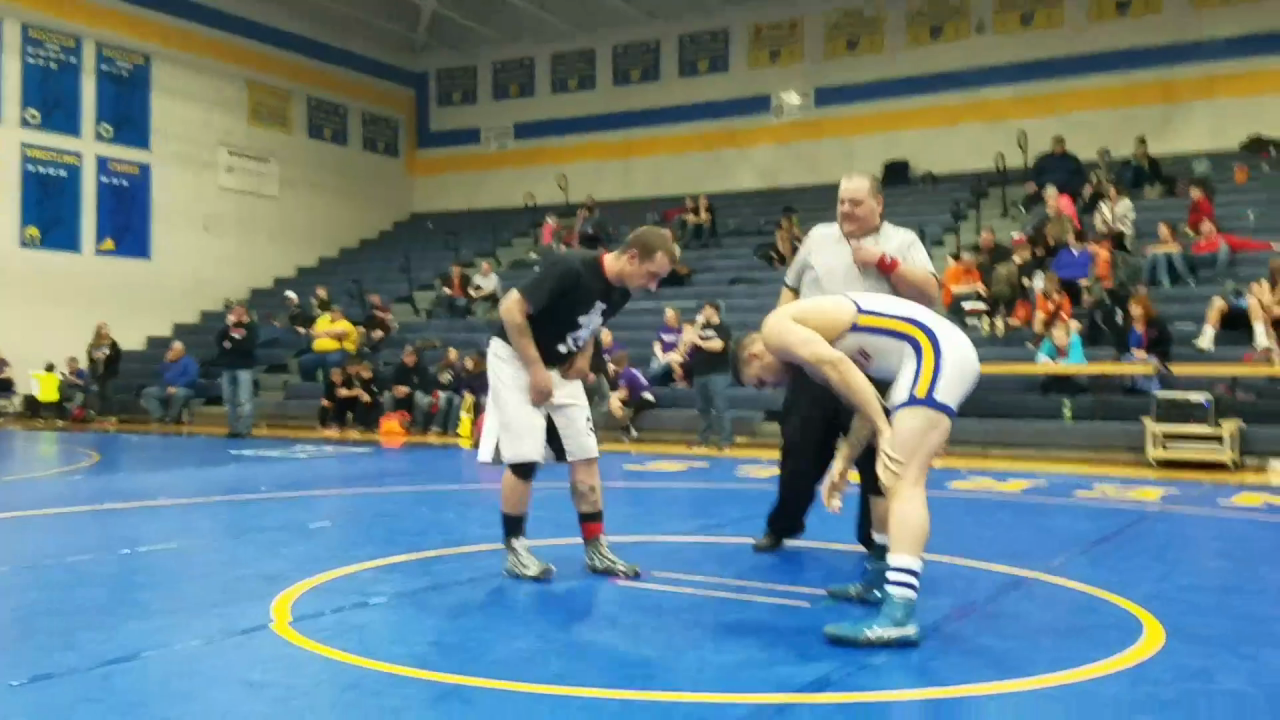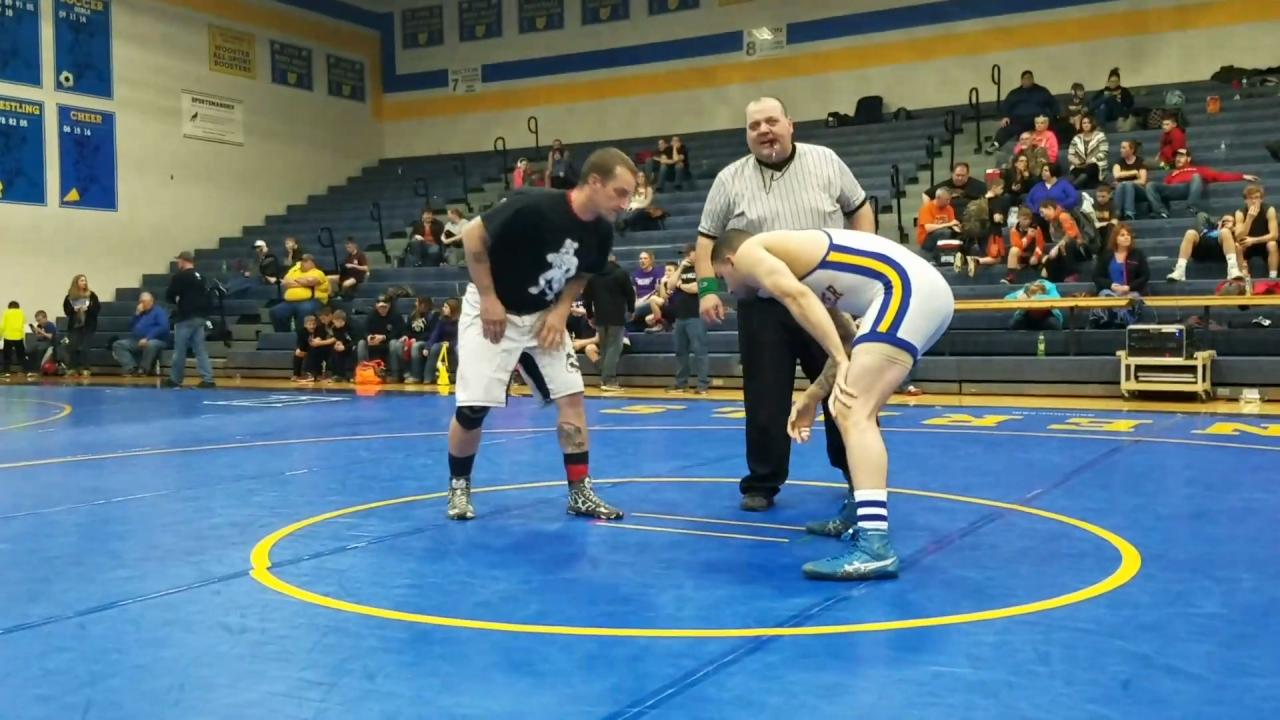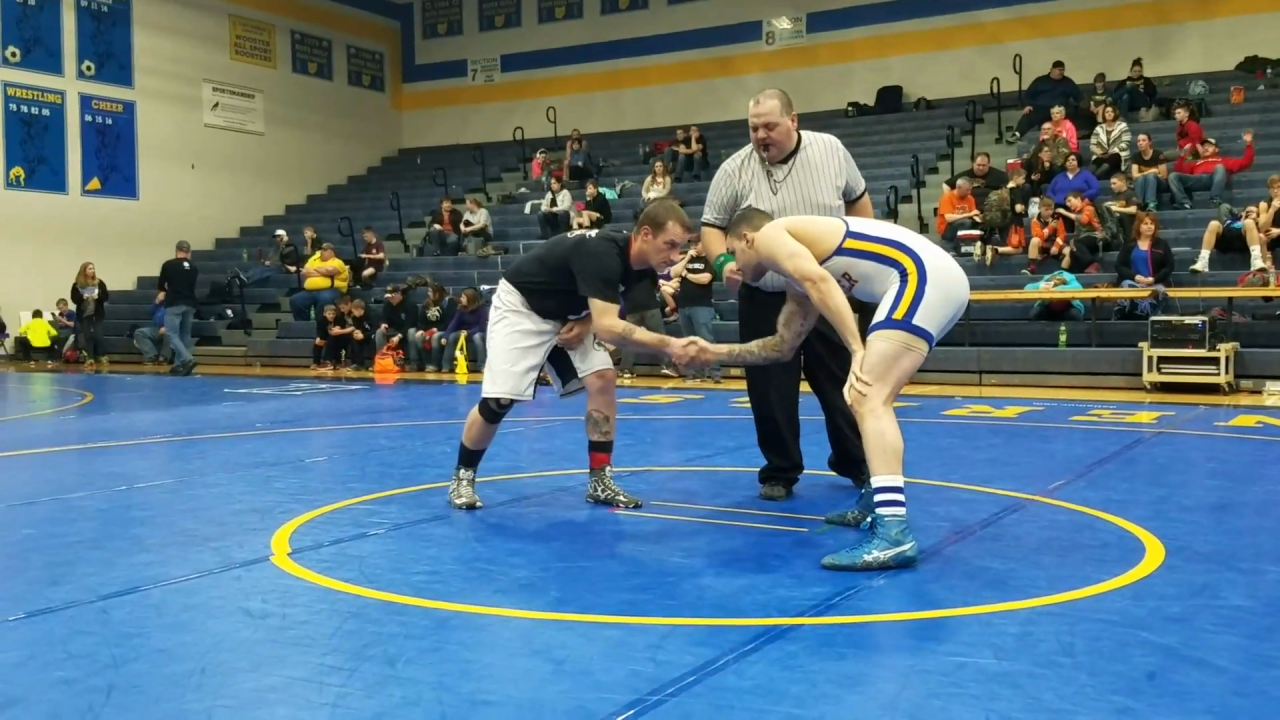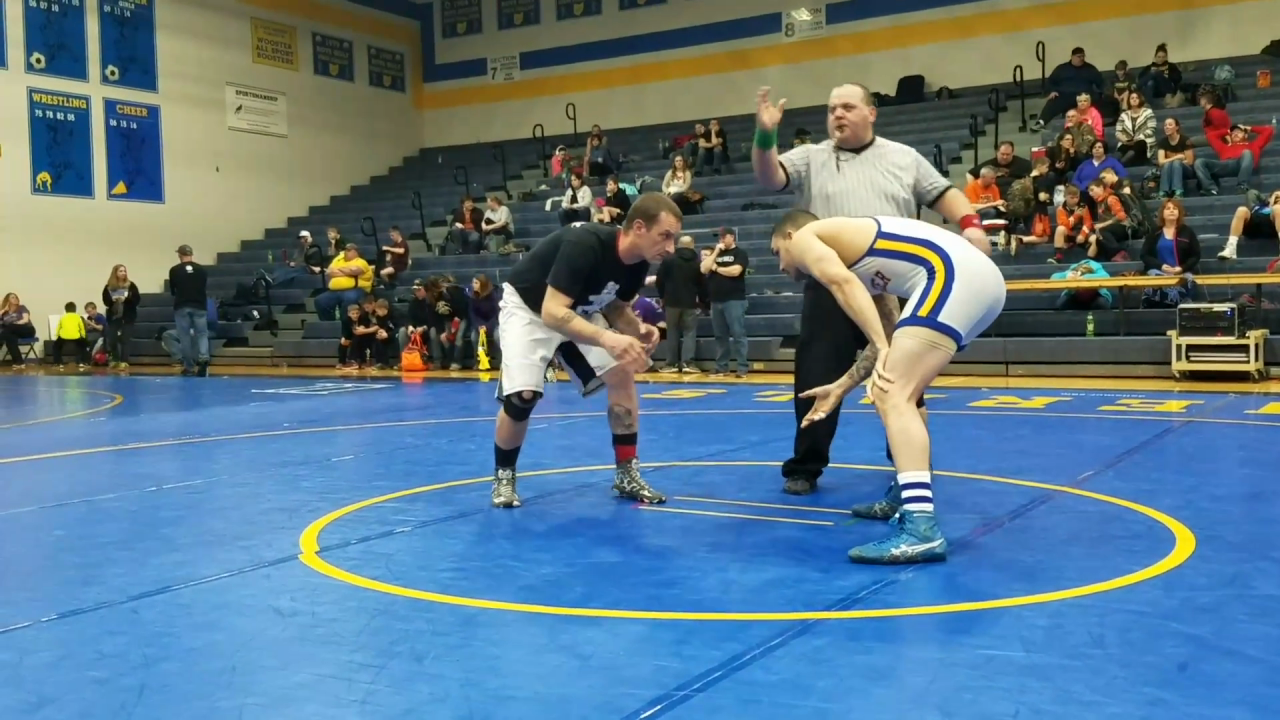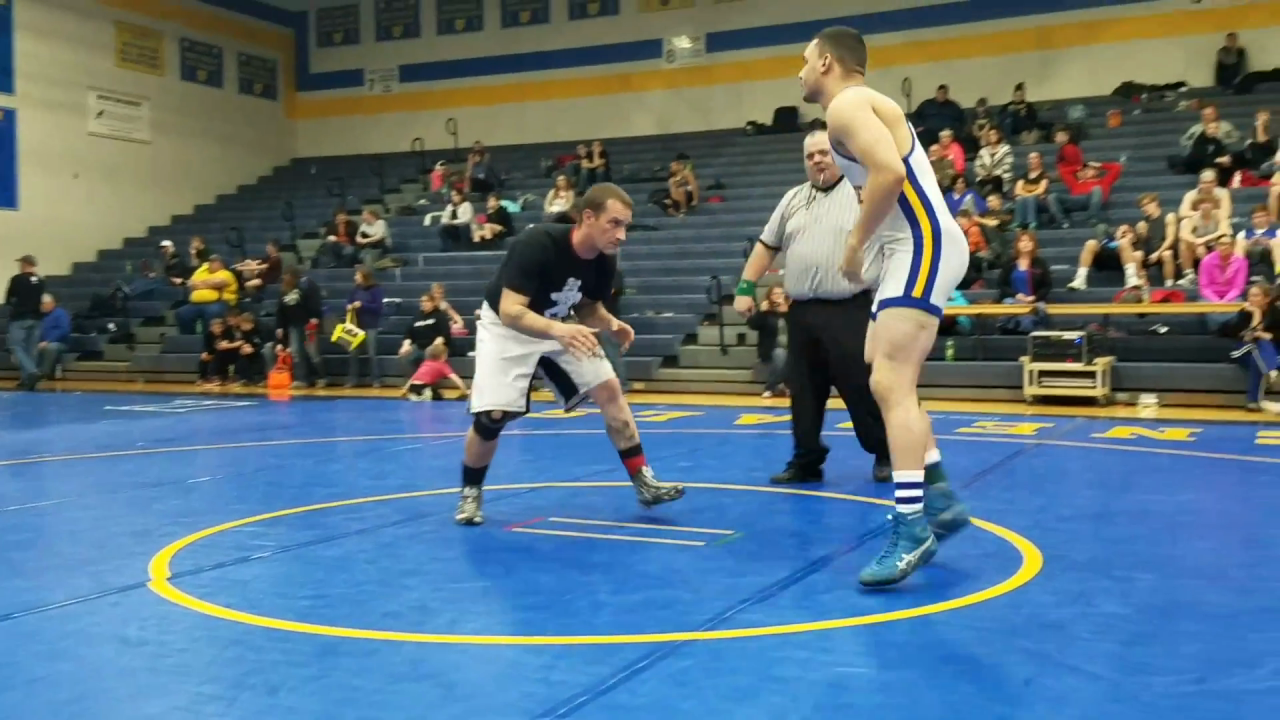
dt=1s
person 1, frame 1
left shoulder: (902, 242)
right shoulder: (819, 237)
left elbow: (929, 290)
right elbow: (791, 290)
left wrist: (883, 261)
left knee: (874, 457)
right knee: (800, 449)
left ankle: (876, 541)
right ankle: (781, 525)
person 1, frame 2
left shoulder: (825, 162)
right shoulder: (731, 179)
left elbow: (860, 211)
right elbow: (707, 238)
right wrist: (708, 288)
right hip: (762, 308)
right knee: (765, 399)
right ankle: (762, 483)
person 1, frame 3
left shoulder: (830, 150)
right shoulder: (735, 170)
left elbow: (858, 200)
right elbow: (712, 225)
right wrist: (723, 261)
right hip: (765, 301)
left knee: (841, 383)
right knee: (771, 391)
left ankle: (857, 464)
right ankle: (780, 472)
person 1, frame 4
left shoulder: (904, 157)
right shoulder: (811, 158)
left elbow: (945, 194)
right elbow: (769, 178)
left wrist: (970, 224)
right wrist: (766, 136)
right hip: (828, 290)
right knee: (817, 378)
right ankle: (804, 467)
person 1, frame 5
left shoulder: (864, 193)
right shoulder: (793, 199)
right elbow: (766, 246)
right wrist: (745, 289)
left hip: (851, 311)
right hip: (804, 311)
left knee: (861, 386)
right knee: (804, 391)
left ankle: (885, 455)
right ankle: (806, 462)
person 2, frame 1
left shoulder: (775, 329)
right shoulder: (809, 353)
left elbow: (837, 364)
right elbow: (868, 405)
left wrist: (885, 430)
right wrist: (844, 458)
left hip: (935, 352)
right hip: (950, 350)
left knee: (901, 480)
right knee: (892, 472)
left ankle: (898, 616)
right ankle: (885, 578)
person 2, frame 2
left shoulder: (748, 251)
right shoulder: (784, 253)
left elbow: (798, 297)
right elbow: (846, 342)
left wrist: (843, 363)
right wrist: (811, 399)
left hip: (906, 289)
right hip: (928, 288)
left knee: (852, 413)
right knee: (858, 408)
left ankle: (874, 546)
right ankle: (862, 515)
person 2, frame 3
left shoulder: (768, 235)
right shoulder: (799, 282)
left elbow: (821, 280)
right elbow: (784, 344)
left wrist: (858, 351)
right wrist: (718, 353)
left hip: (922, 276)
right hip: (941, 277)
left knee: (867, 400)
right knee: (873, 397)
left ankle: (893, 534)
right ankle: (880, 502)
person 2, frame 4
left shoulder: (804, 238)
right shoulder: (851, 246)
left elbow: (843, 282)
right elbow: (889, 331)
left wrist: (883, 350)
right wrist: (841, 387)
left hip: (954, 276)
right hip: (981, 277)
left knee: (891, 396)
right knee: (899, 391)
left ankle: (921, 529)
right ankle: (906, 497)
person 2, frame 5
left shoulder: (849, 104)
right shoulder: (862, 108)
left elbow: (891, 169)
left wrist: (857, 239)
left hip: (923, 248)
right hip: (917, 248)
left knee: (889, 383)
right knee: (893, 382)
left ankle: (912, 529)
right ankle: (940, 499)
person 3, frame 1
left shoulder: (620, 291)
right shoulder: (570, 269)
right elbow: (512, 308)
left wrist: (585, 354)
right wrist: (535, 369)
left hip: (560, 368)
right hip: (516, 363)
left knee: (585, 456)
right knee: (524, 458)
left ankle: (596, 550)
right ankle: (515, 549)
person 3, frame 2
left shoulder: (601, 233)
right shoulder: (534, 206)
right elbow: (473, 235)
left wrist: (560, 314)
right wrist: (488, 299)
left hip: (542, 318)
right hip: (493, 313)
left knee: (571, 395)
right knee: (472, 407)
left ankle: (580, 493)
right ankle: (459, 484)
person 3, frame 3
left shoulder: (641, 264)
right shoulder: (602, 252)
right elbow: (608, 328)
left wrist: (585, 322)
right wrist: (668, 344)
left hip: (566, 315)
right hip: (520, 306)
left knee: (603, 380)
right knee: (500, 400)
left ankle: (600, 481)
right ankle: (463, 476)
person 3, frame 4
left shoulder: (637, 264)
right shoulder: (584, 244)
left elbow: (617, 308)
right elbow: (552, 313)
left wrist: (637, 327)
right wrist: (606, 338)
left hip: (579, 311)
right hip: (528, 308)
left knee: (621, 376)
right knee: (522, 396)
left ankle: (627, 475)
right ankle: (503, 476)
person 3, frame 5
left shoulder: (603, 261)
right shoulder: (537, 243)
left elbow: (587, 307)
right elbow: (509, 310)
left wrist: (611, 323)
right wrist: (558, 328)
left hip: (561, 330)
right hip: (508, 327)
left knee: (609, 390)
right knee: (492, 416)
left ankle: (645, 484)
right ankle: (471, 493)
